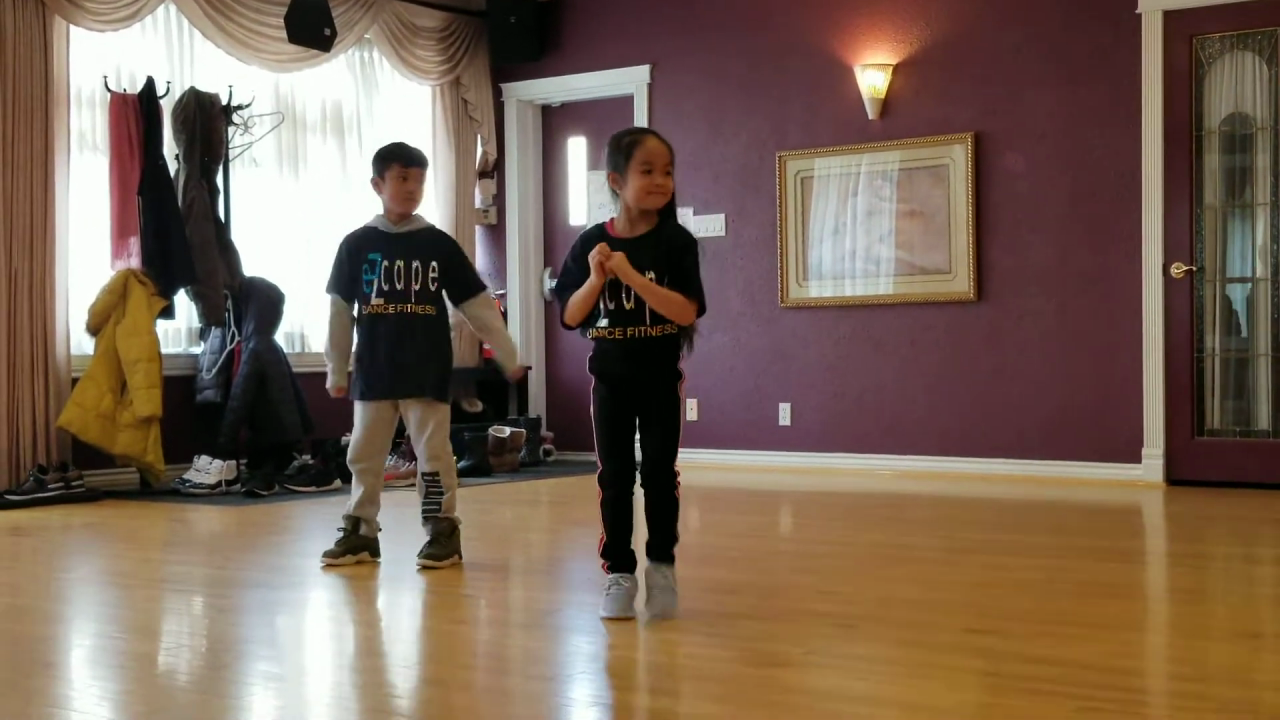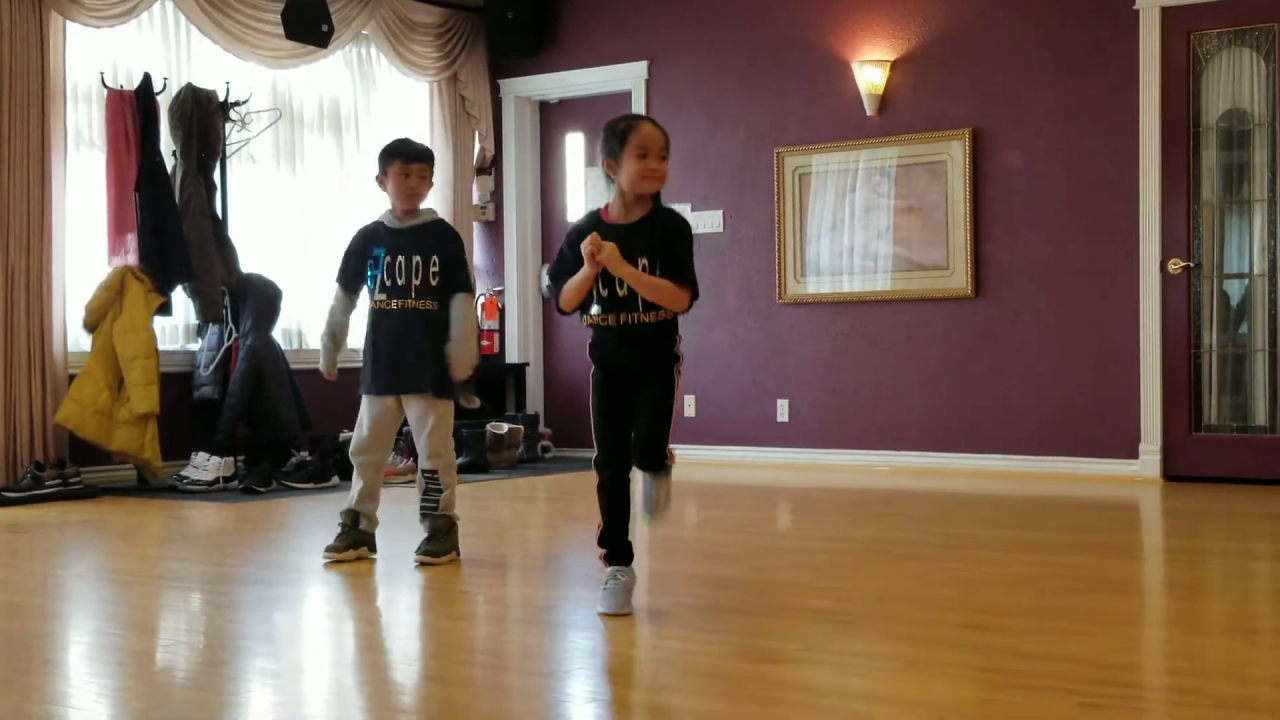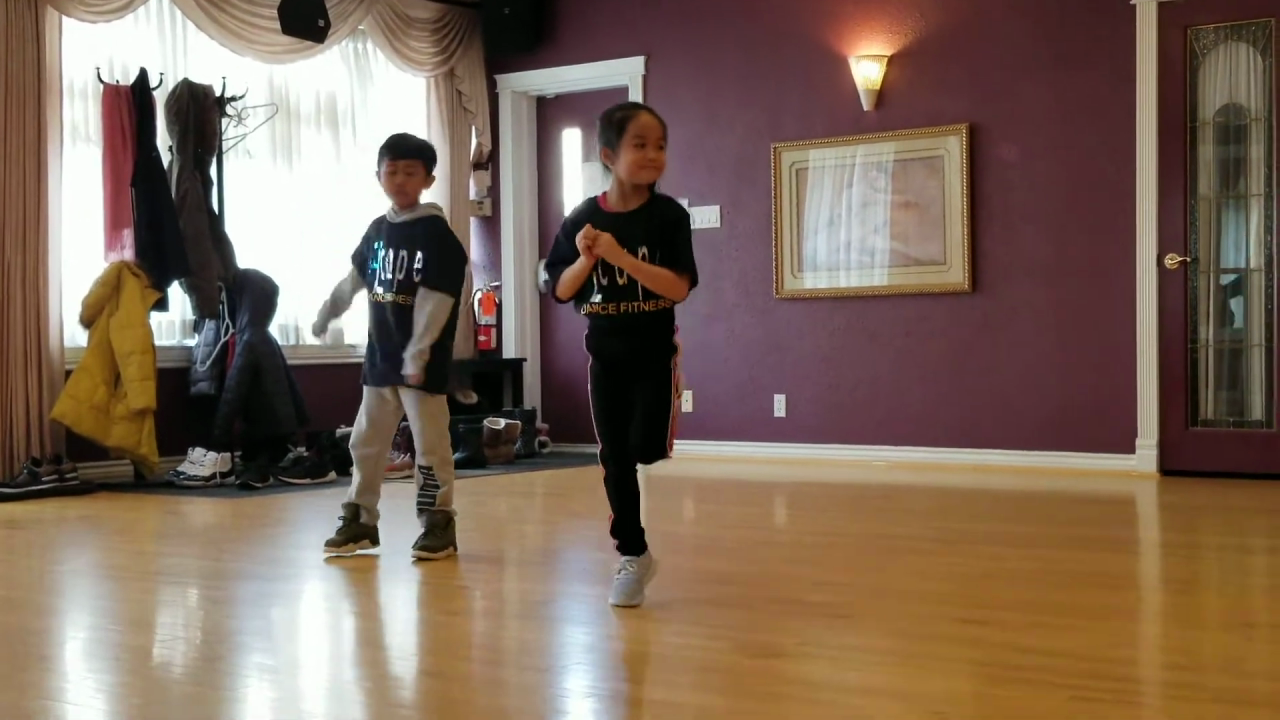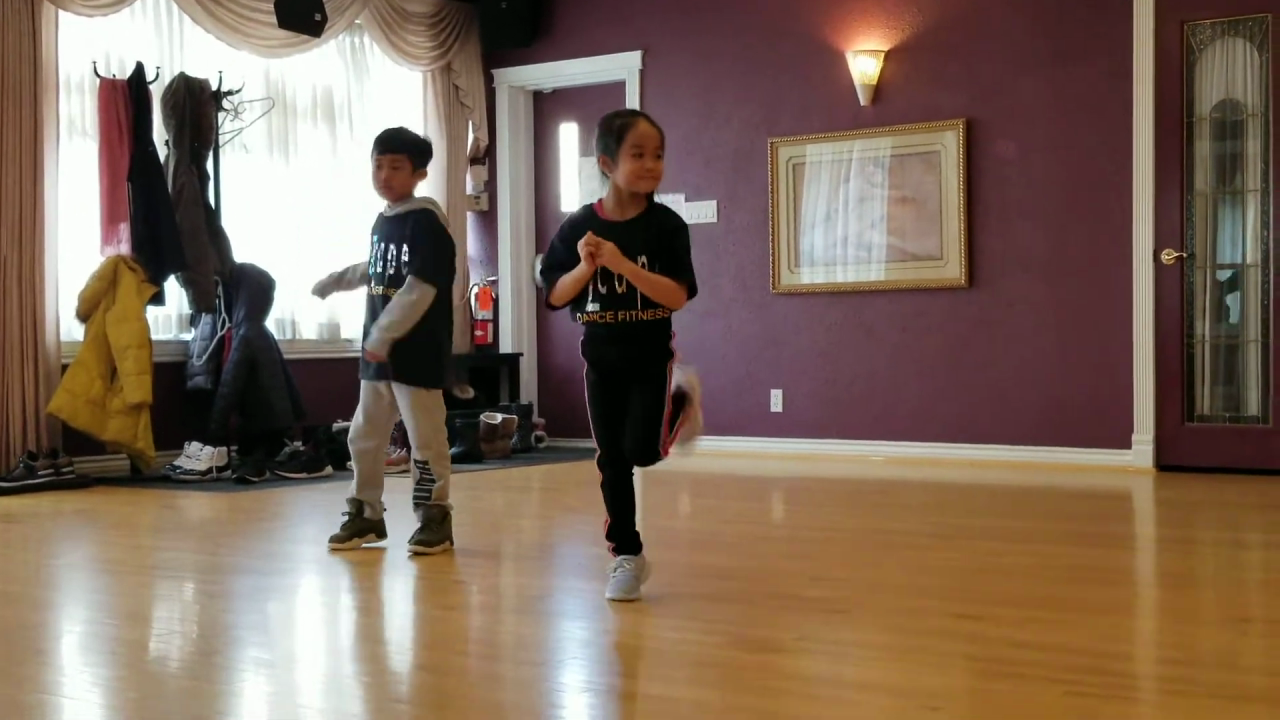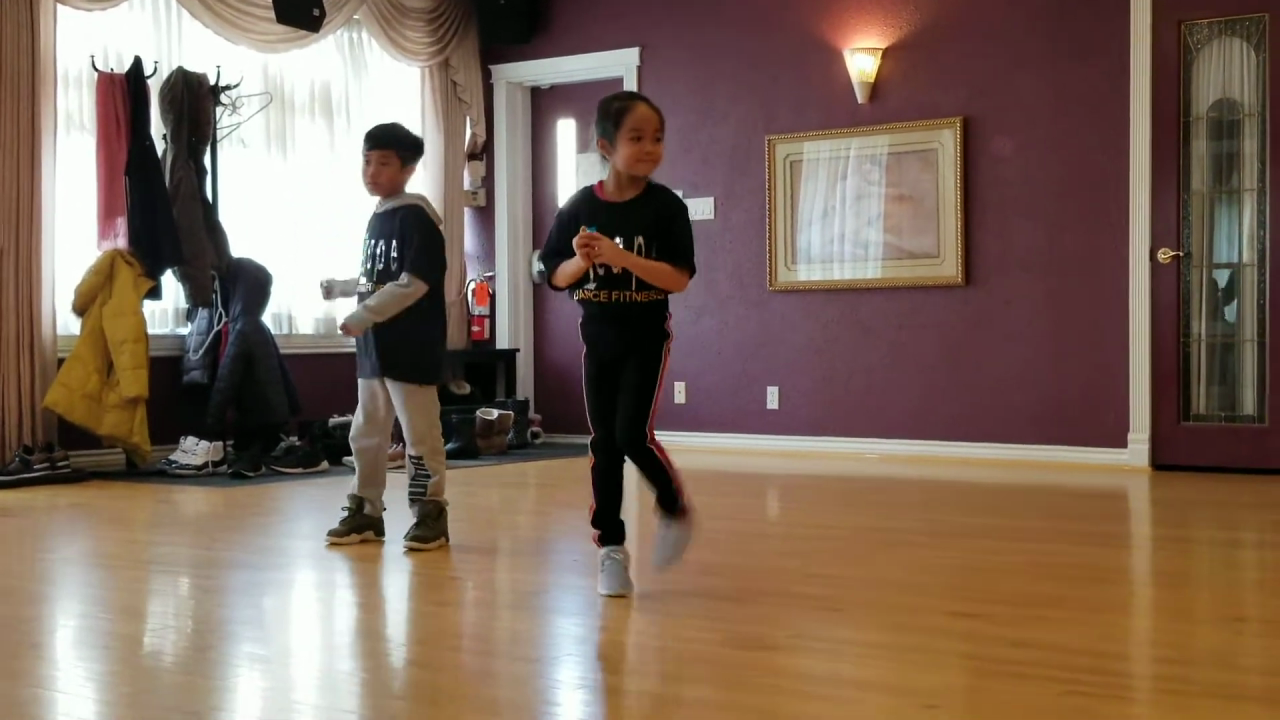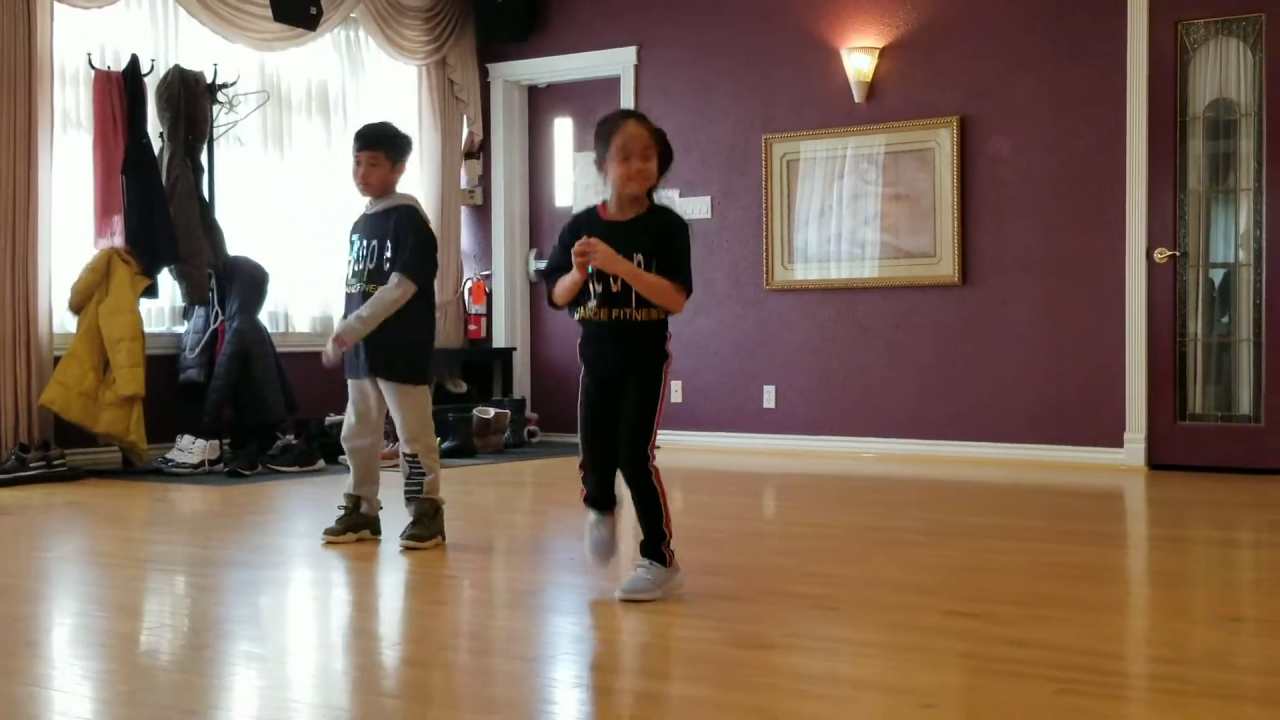
dt=0.1s
person 1, frame 1
left shoulder: (677, 242)
right shoulder: (592, 243)
left elbow: (687, 313)
right elbow: (570, 316)
left wrist: (631, 276)
right wrist: (597, 280)
left hip: (660, 375)
right hip: (609, 376)
left knee: (659, 473)
right knee: (614, 476)
left ankle: (662, 565)
right ankle: (619, 573)
person 1, frame 2
left shoulder: (671, 227)
right shoulder: (587, 230)
left elbow: (680, 299)
right elbow: (564, 302)
left wrist: (621, 266)
right wrist: (590, 268)
left hip: (657, 360)
right hip: (608, 361)
left knee: (648, 451)
right knee: (610, 464)
left ankle: (656, 469)
right ankle: (617, 565)
person 1, frame 3
left shoulder: (668, 215)
right shoulder: (583, 220)
left elbow: (680, 288)
right elbow: (560, 291)
left wrist: (620, 257)
right wrist: (585, 260)
left hip: (654, 348)
right hip: (605, 351)
left knee: (646, 446)
right knee: (615, 455)
left ankle: (667, 397)
right ankle: (632, 554)
person 1, frame 4
left shoulder: (666, 225)
right shoulder: (579, 226)
left elbow: (678, 297)
right elbow: (555, 296)
left wrist: (622, 265)
right wrist: (585, 267)
left hip: (650, 355)
right hip: (601, 358)
left knee: (641, 450)
right knee: (611, 460)
left ankle: (680, 397)
right ankle: (627, 554)
person 1, frame 5
left shoulder: (665, 205)
right shoulder: (580, 208)
left elbow: (679, 279)
right elbow: (557, 279)
left wrist: (619, 257)
right wrist: (580, 259)
left hip: (647, 338)
right hip: (599, 338)
left knee: (634, 435)
right knee: (603, 445)
left ankle: (675, 511)
right ankle: (611, 547)
person 1, frame 6
left shoulder: (666, 226)
right shoulder: (581, 226)
left elbow: (676, 298)
right elbow: (557, 296)
left wrist: (620, 265)
right wrist: (578, 271)
left hip: (646, 358)
right hip: (597, 357)
left knee: (635, 457)
right knee: (595, 456)
left ankle: (660, 558)
right ankle: (601, 509)
person 2, frame 1
left shoulder: (441, 244)
right shoulder: (357, 244)
left elbow: (471, 300)
right elbow: (338, 307)
left wrist: (505, 349)
right wrist: (336, 368)
left hip: (427, 370)
right hip: (374, 370)
left knee: (433, 453)
right knee: (365, 453)
left ankle: (442, 534)
right ankle: (359, 529)
person 2, frame 2
left shoulder: (443, 237)
right shoulder: (368, 238)
left elbow: (461, 300)
right elbow: (345, 295)
left wrist: (463, 355)
right wrist: (330, 351)
left hip: (428, 366)
right hip: (381, 364)
left knee: (434, 448)
right knee: (366, 447)
left ankle: (441, 528)
right ankle: (359, 527)
person 2, frame 3
left shoulder: (436, 231)
right shoulder: (379, 227)
left elbow: (436, 300)
right elbow: (360, 273)
left wrist: (418, 353)
right wrist: (328, 311)
left hip: (420, 360)
right hip: (382, 357)
left knee: (430, 442)
right knee: (367, 440)
left ankle: (438, 523)
right ankle: (360, 518)
person 2, frame 4
left shoulder: (426, 224)
right shoulder: (383, 221)
left elbow: (420, 290)
left wrist: (383, 336)
right wrist: (335, 281)
left hip: (419, 353)
right hip: (378, 353)
left knee: (426, 436)
right knee: (365, 435)
left ankle: (435, 517)
right ankle: (366, 514)
person 2, frame 5
left shoulder: (417, 220)
right shoulder: (377, 220)
left elbow: (412, 285)
left wrist: (362, 316)
right wrist: (342, 286)
left hip: (412, 350)
right hip: (374, 349)
left knee: (420, 433)
right knee: (366, 435)
left ankle: (431, 513)
right ankle: (366, 511)
person 2, frame 6
left shoulder: (409, 221)
right shoulder: (361, 223)
left elbow: (401, 286)
left wrist: (354, 326)
right wrist: (343, 339)
left hip: (402, 349)
right hip: (363, 351)
left knee: (414, 432)
right knee: (358, 434)
left ankle: (427, 512)
right ankle: (362, 510)
